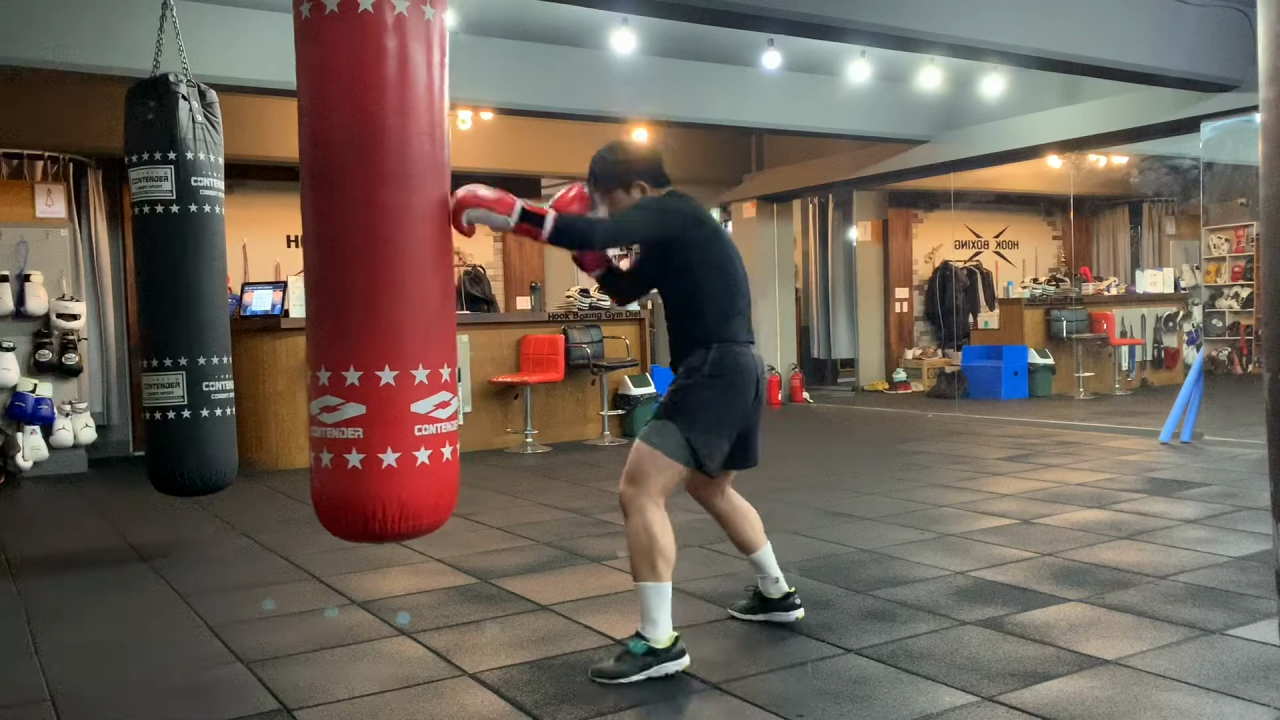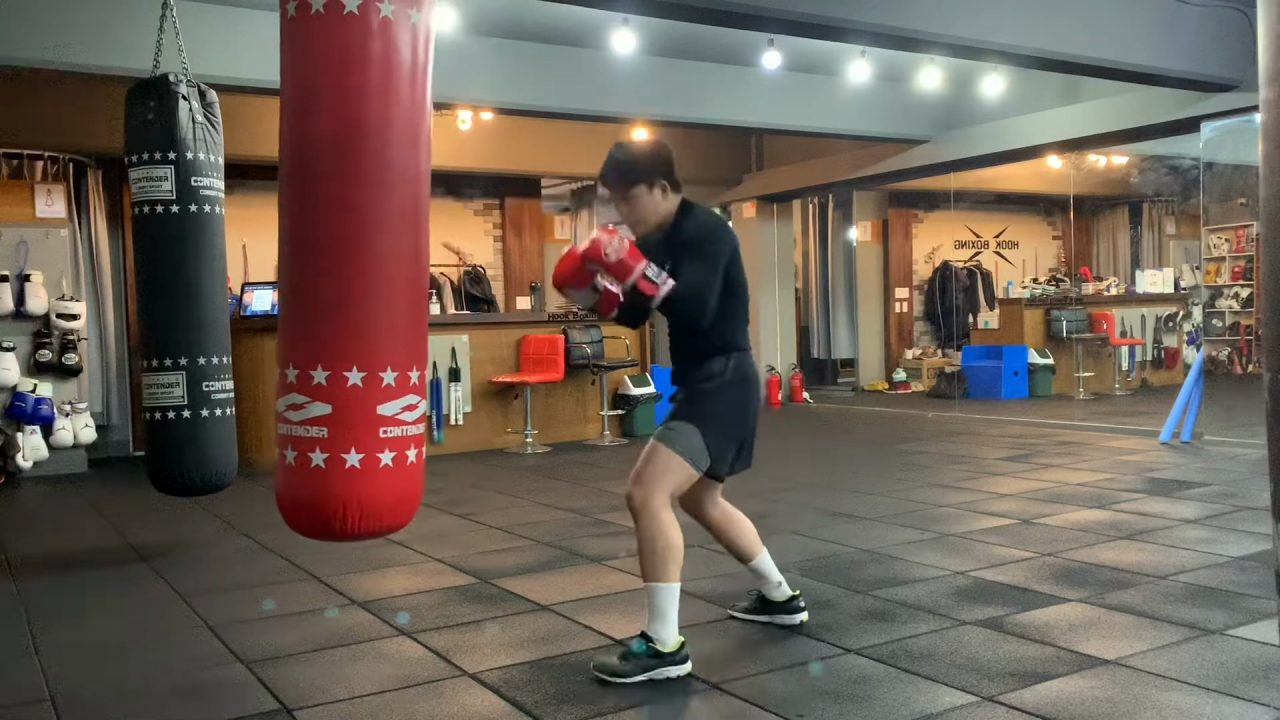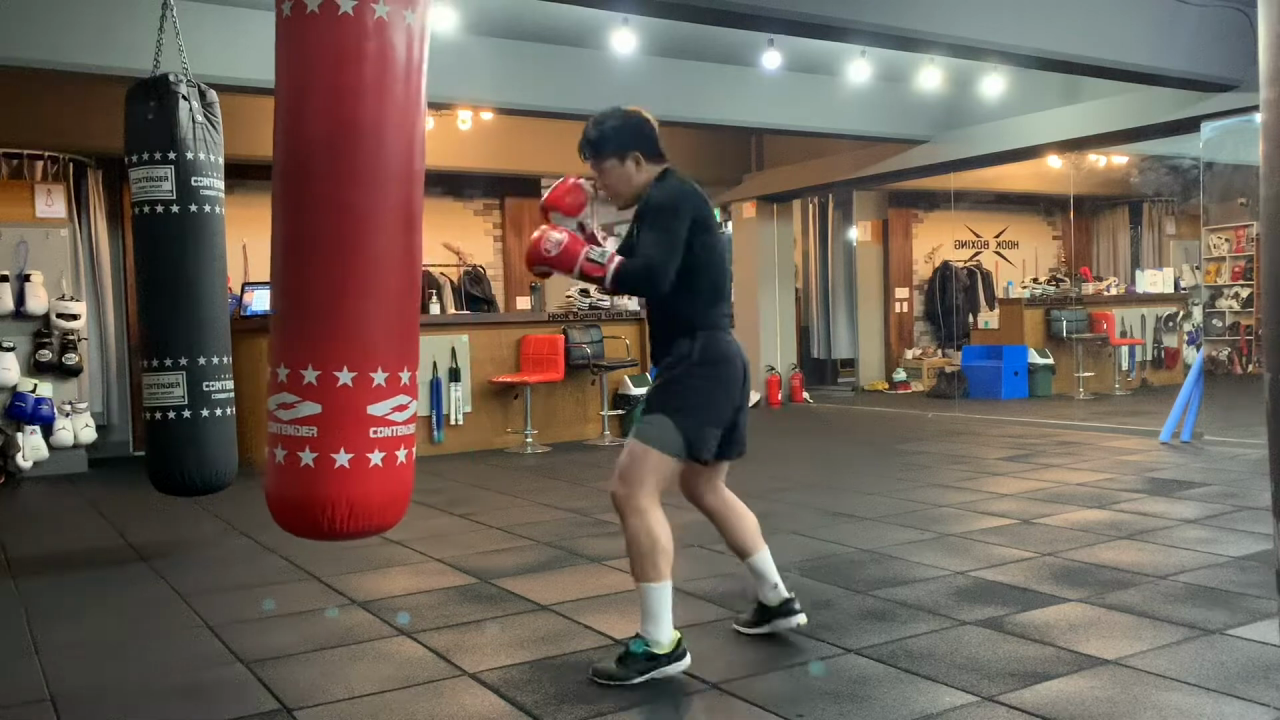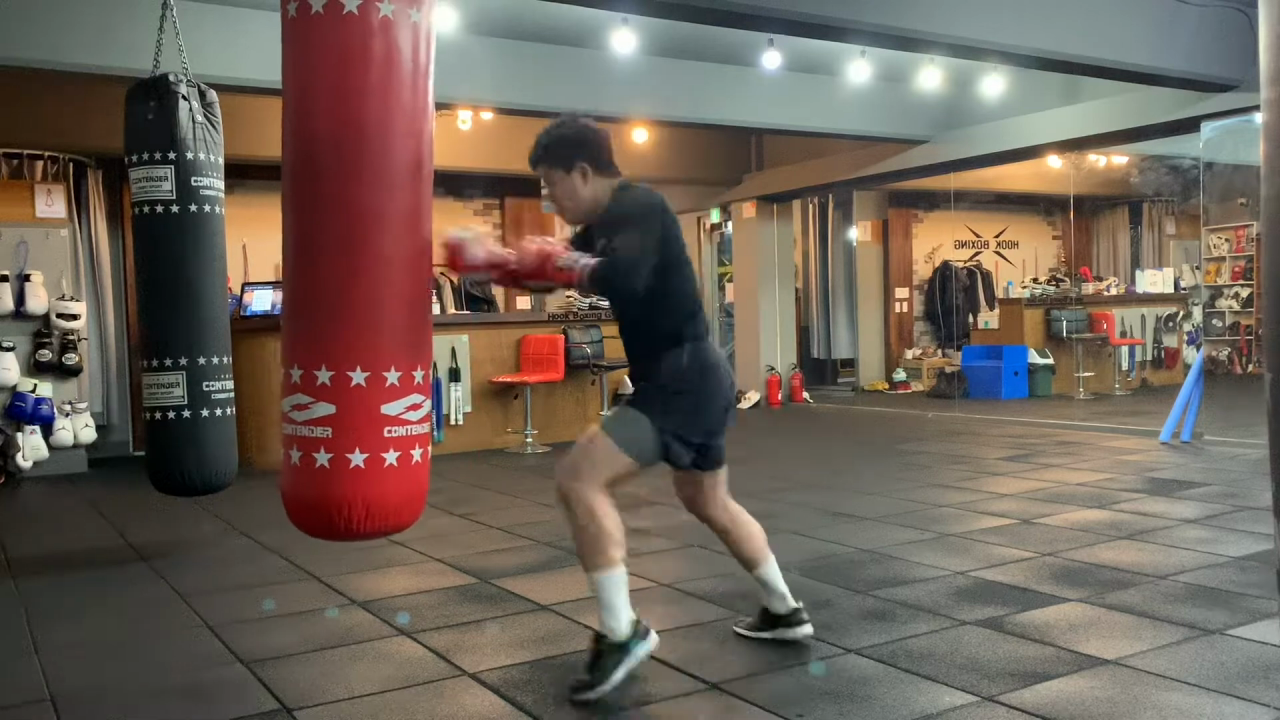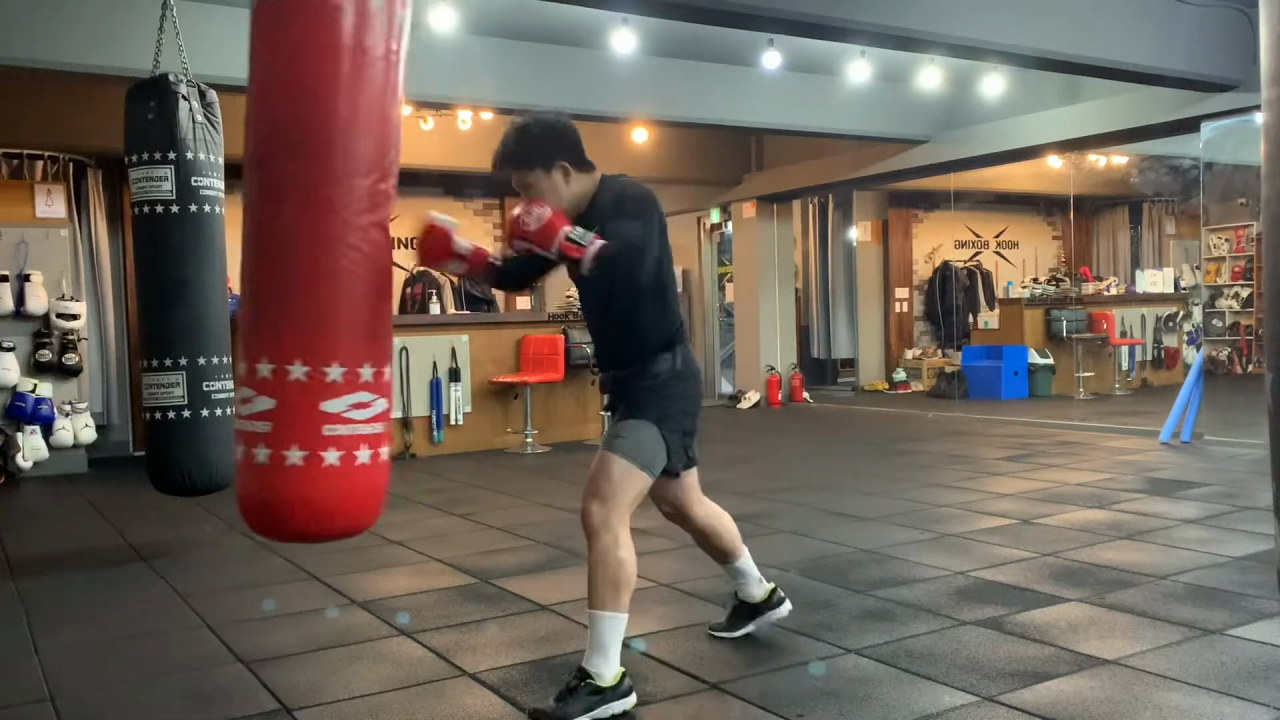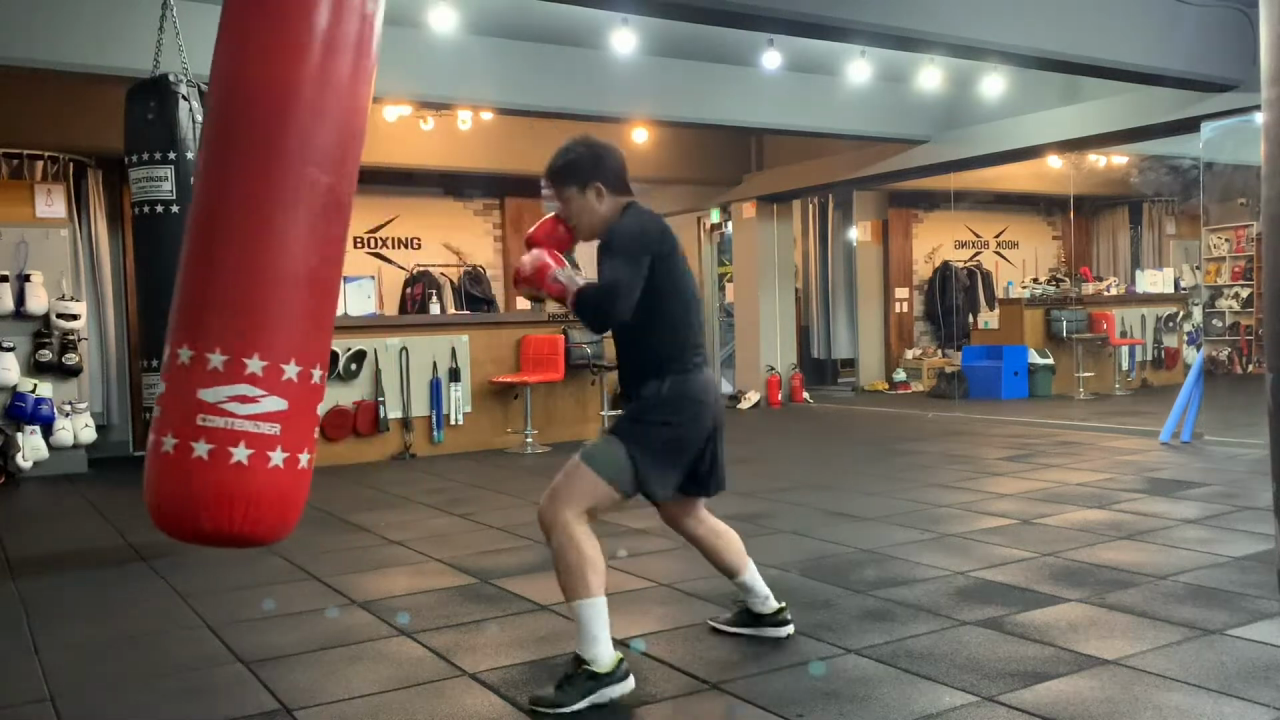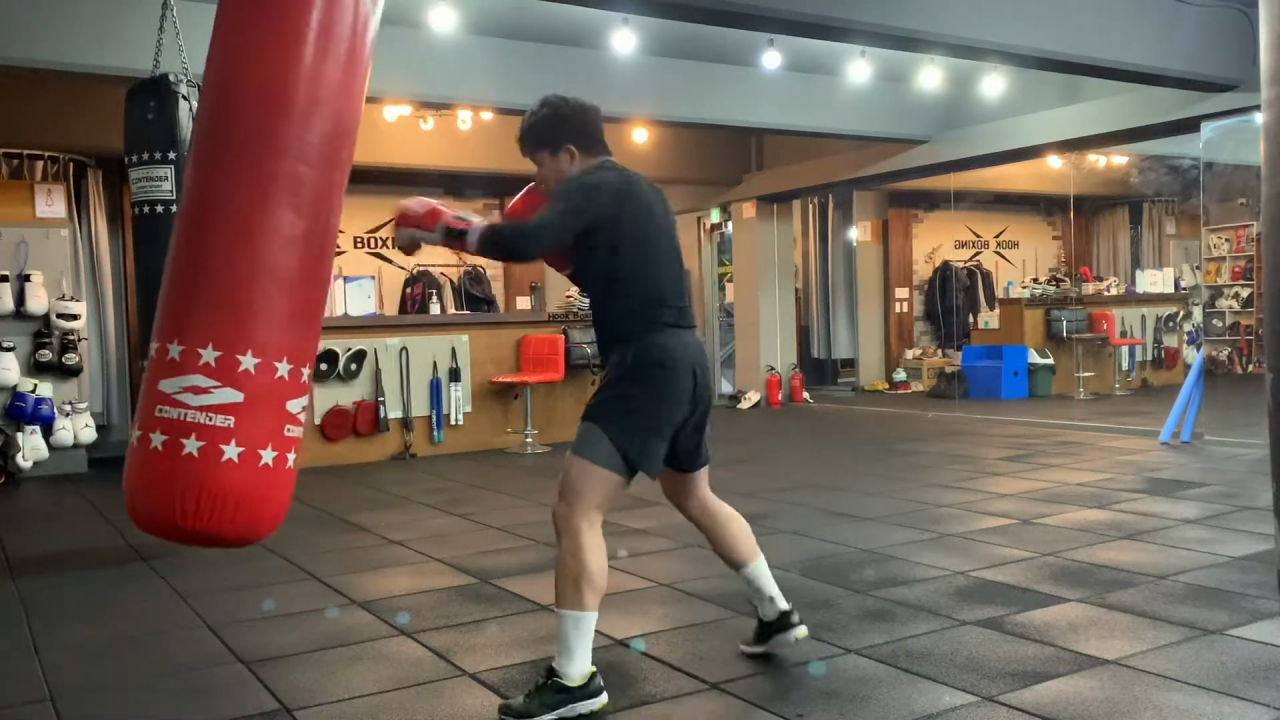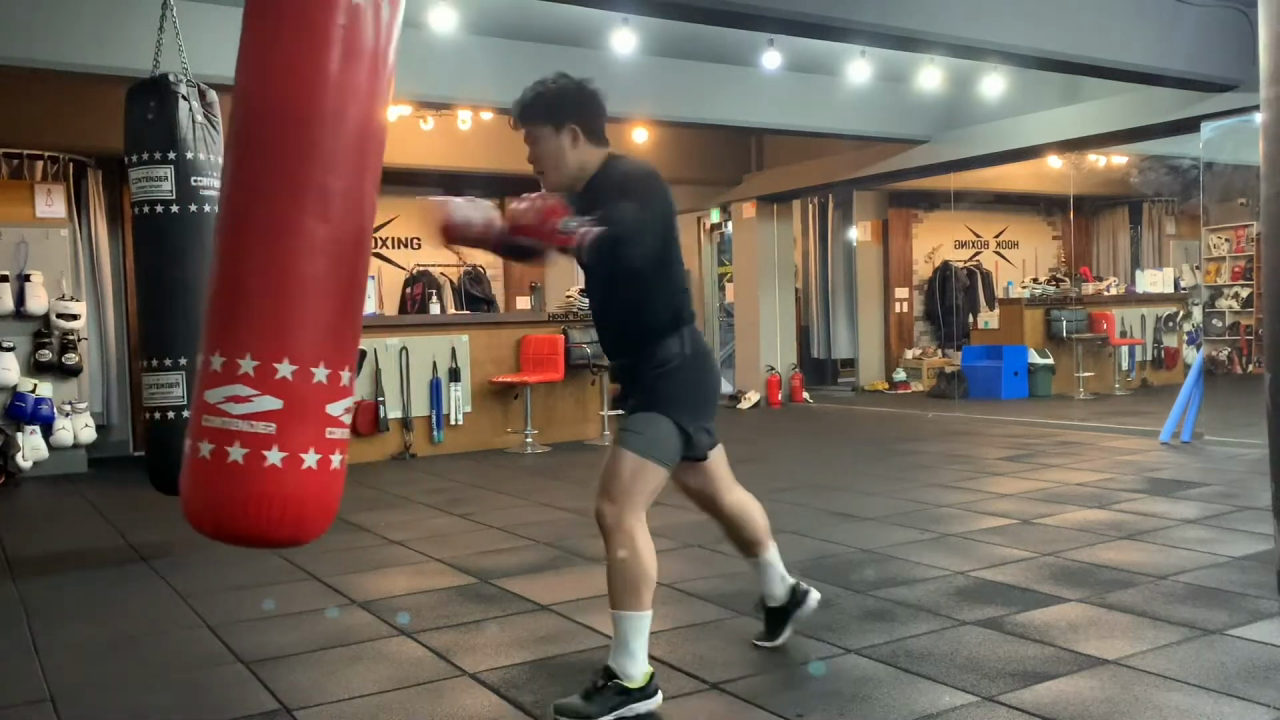
dt=0.3s
person 1, frame 1
left shoulder: (671, 210)
right shoulder: (674, 228)
left elbow: (587, 237)
right elbow: (626, 290)
left wrist: (508, 211)
right wrist: (588, 253)
left hip: (715, 375)
right hip: (735, 372)
left knee: (638, 495)
right knee: (712, 491)
left ankle: (658, 642)
right ankle: (778, 594)
person 1, frame 2
left shoulder: (702, 229)
right shoulder: (656, 241)
left elbow: (695, 310)
right elbow: (633, 310)
left wrist: (631, 269)
right wrist: (594, 293)
left hip: (722, 382)
right hip: (702, 384)
left knee: (646, 495)
right knee: (699, 499)
left ankle: (664, 644)
right ankle: (779, 596)
person 1, frame 3
left shoulder: (671, 196)
right shoulder: (662, 204)
left elbow: (650, 278)
right elbow: (619, 273)
left wrist: (573, 253)
right wrist: (573, 239)
left hip: (700, 363)
right hip: (714, 361)
left knee: (634, 492)
right knee: (705, 489)
left ankle: (660, 643)
right ankle: (777, 600)
person 1, frame 4
left shoulder: (635, 206)
right shoulder: (607, 223)
left elbow: (625, 281)
right elbow: (551, 271)
left wrist: (557, 264)
right wrist: (497, 262)
left hip: (679, 378)
right hip: (694, 376)
left knee: (577, 481)
right knee: (709, 502)
left ankle: (620, 633)
right ankle: (783, 611)
person 1, frame 5
left shoulder: (629, 201)
right shoulder: (572, 213)
left elbow: (634, 275)
right elbow: (518, 275)
left wrist: (563, 238)
right wrist: (462, 252)
left hip: (663, 380)
right hip: (635, 382)
left knee: (602, 511)
right knee: (683, 502)
right ankle: (759, 595)
person 1, frame 6
left shoulder: (631, 230)
right shoulder: (640, 230)
left elbow: (607, 308)
right elbow: (612, 309)
left wrist: (552, 278)
right wrist: (558, 273)
left hip: (668, 403)
right hip: (691, 397)
left knee: (560, 511)
right knee: (687, 515)
left ankle: (600, 664)
right ankle: (766, 609)
person 1, frame 7
left shoulder: (591, 188)
right shoulder: (638, 191)
left elbow: (524, 241)
left wrist: (441, 226)
right wrist: (562, 254)
left hip: (644, 369)
right hip: (683, 361)
left knee: (577, 511)
right knee: (694, 498)
right ankle: (776, 615)
person 1, frame 8
left shoulder: (633, 182)
right shoulder: (582, 194)
left elbow: (624, 258)
right elbow: (525, 240)
left wrist: (555, 227)
right wrist: (477, 225)
left hip: (669, 370)
right hip: (643, 369)
left knee: (618, 510)
right knee: (713, 488)
right ankle: (785, 595)
